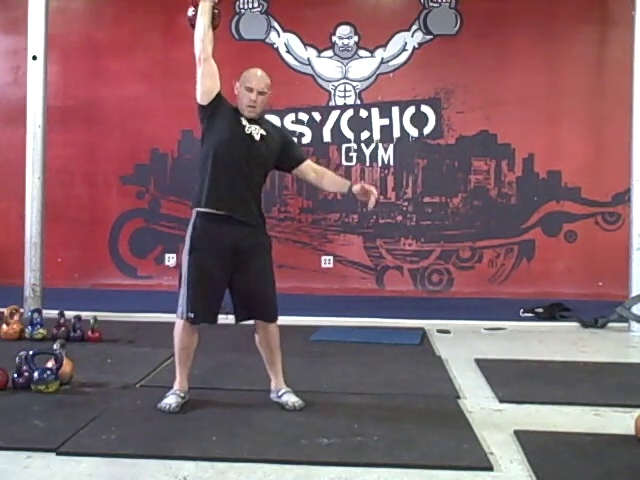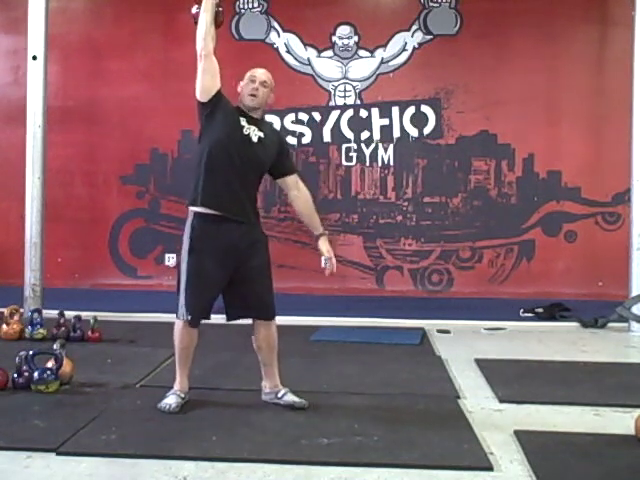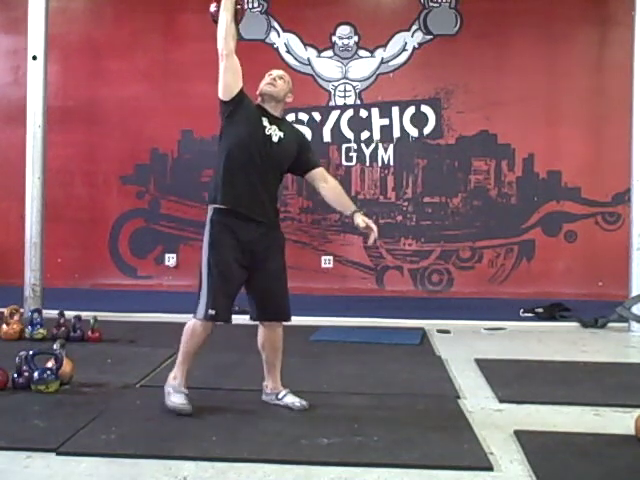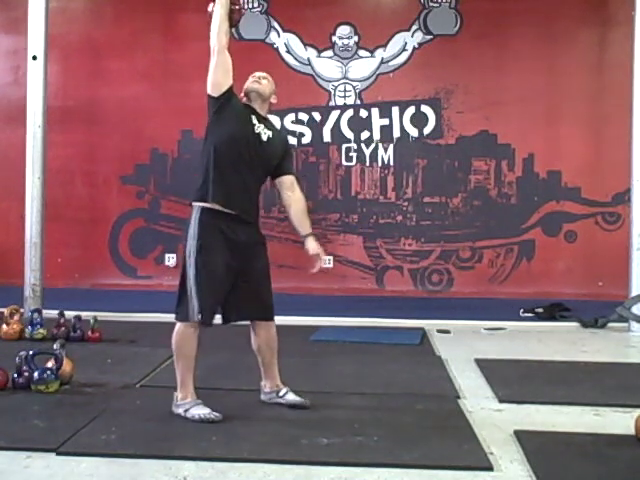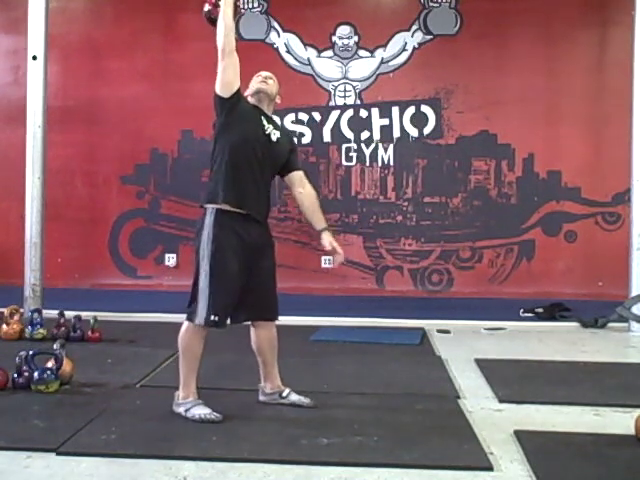
dt=0.4s
person 1, frame 1
left shoulder: (276, 137)
right shoulder: (217, 113)
left elbow: (312, 171)
right elbow: (203, 57)
left wrist: (352, 186)
left hip: (252, 233)
right hip: (208, 228)
left knee: (264, 314)
right knee: (189, 312)
left ankle: (278, 386)
right ankle: (180, 387)
person 1, frame 2
left shoulder: (273, 139)
right shoulder: (216, 111)
left elbow: (295, 189)
right elbow: (206, 54)
left wrist: (320, 235)
left hip: (249, 232)
right hip: (206, 227)
left knee: (263, 313)
right knee: (189, 313)
left ankle: (272, 386)
right ankle: (180, 387)
person 1, frame 3
left shoulder: (293, 138)
right shoulder: (238, 110)
left elbow: (323, 181)
right elbow: (226, 53)
left wrist: (354, 213)
left hip: (266, 231)
right hip: (225, 225)
left knee: (272, 314)
right knee: (207, 311)
left ankle: (273, 387)
right ankle: (176, 382)
person 1, frame 4
left shoulder: (278, 141)
right shoulder: (225, 108)
left elbow: (290, 191)
right elbow: (219, 49)
left wrist: (308, 236)
left hip: (249, 230)
right hip: (211, 222)
left knee: (262, 313)
right knee: (193, 313)
left ankle: (272, 385)
right ankle: (184, 397)
person 1, frame 5
left shoulder: (282, 139)
right shoulder: (233, 109)
left elbow: (300, 186)
right elbow: (226, 51)
left wrist: (323, 230)
left hip: (258, 228)
right hip: (223, 223)
left knee: (263, 313)
right knee: (202, 313)
left ankle: (272, 386)
right ankle: (185, 396)
